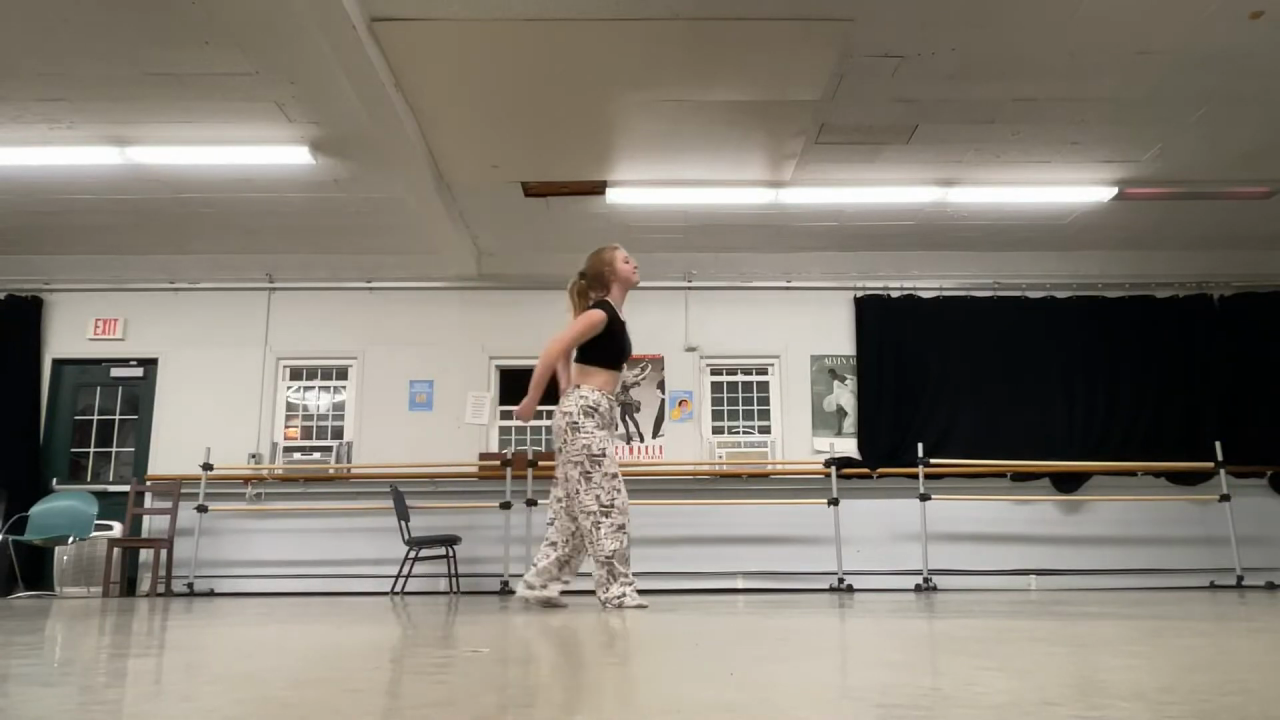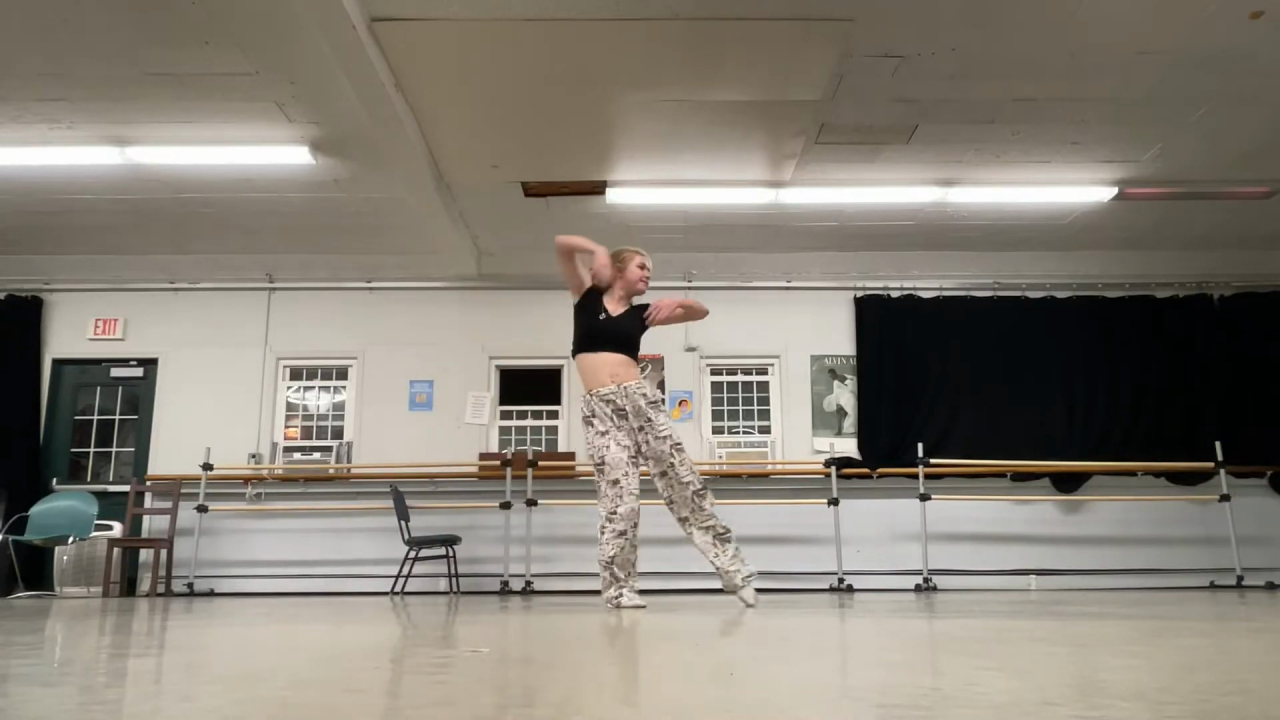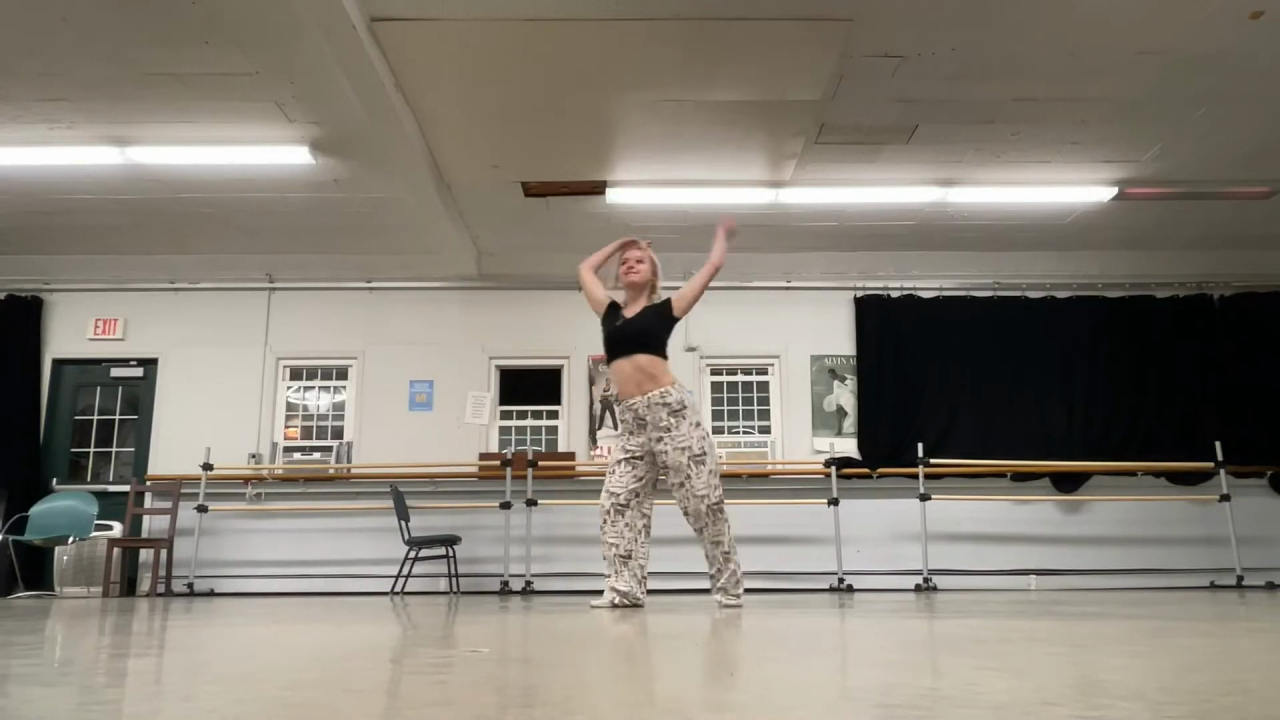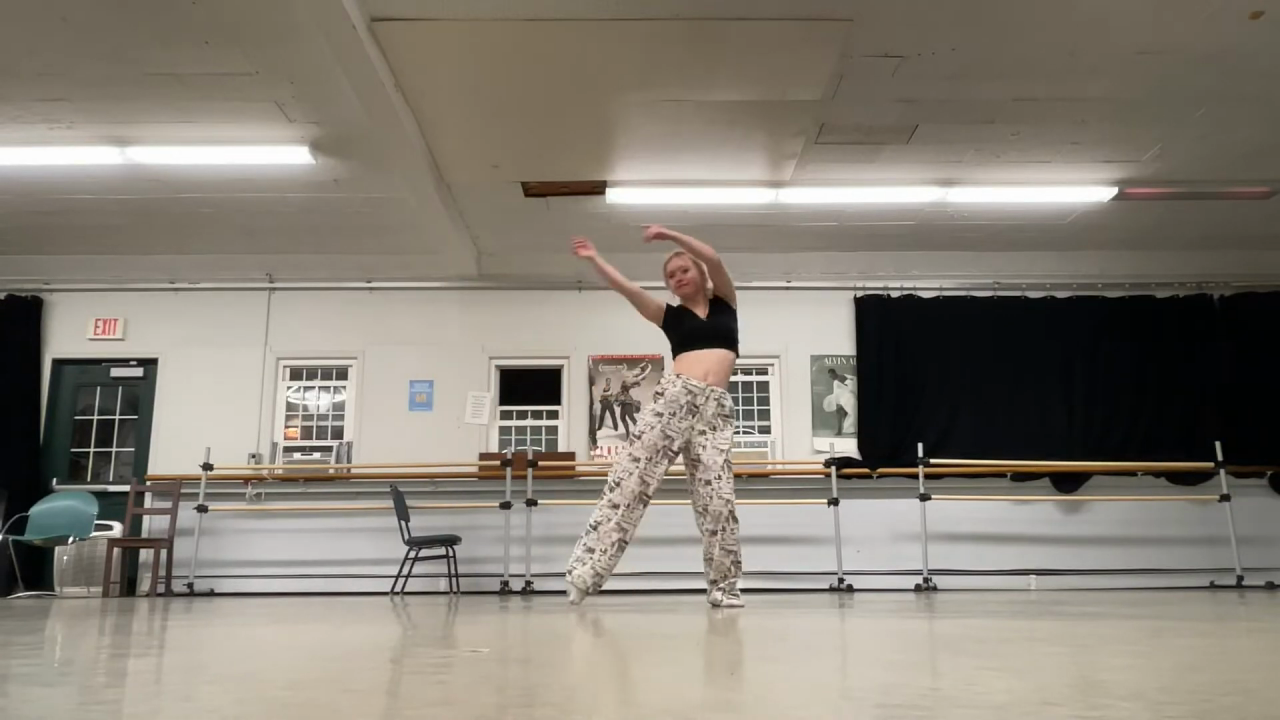
dt=0.5s
person 1, frame 1
left shoulder: (611, 313)
right shoulder: (600, 313)
left elbow: (562, 354)
right elbow: (553, 350)
right wrist: (531, 399)
left hip: (594, 413)
right hip: (587, 411)
left knee: (572, 506)
right knee: (606, 500)
left ankle: (540, 582)
right ankle: (614, 588)
person 1, frame 2
left shoulder: (642, 313)
right shoulder: (588, 297)
left elbow: (700, 311)
right elbow: (563, 244)
left wrist: (678, 304)
right wrist: (597, 251)
left hip: (641, 402)
right hip: (599, 410)
left knee: (687, 487)
right knee: (619, 500)
left ankle: (734, 572)
right ankle: (619, 586)
person 1, frame 3
left shoulder: (665, 309)
right shoulder: (611, 311)
left elbow: (712, 266)
right elbow: (586, 269)
left wrist: (721, 234)
right wrist: (620, 243)
left hip: (671, 408)
right hip: (632, 419)
left knee: (703, 498)
right knee: (619, 501)
left ankle: (727, 584)
right ankle: (626, 587)
person 1, frame 4
left shoulder: (725, 302)
right shoulder: (668, 314)
left elbow: (712, 259)
right elbow: (628, 291)
left wrist: (672, 236)
right wrist: (595, 259)
left hip: (716, 407)
right hip: (674, 399)
left knee: (718, 499)
right knee: (628, 483)
left ankle: (723, 586)
right ankle: (586, 572)
